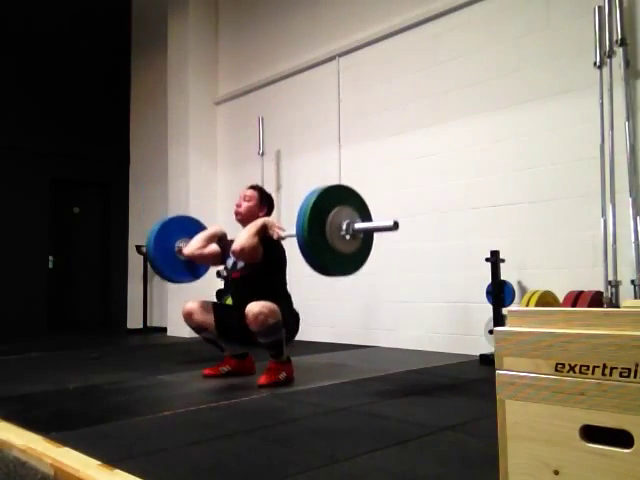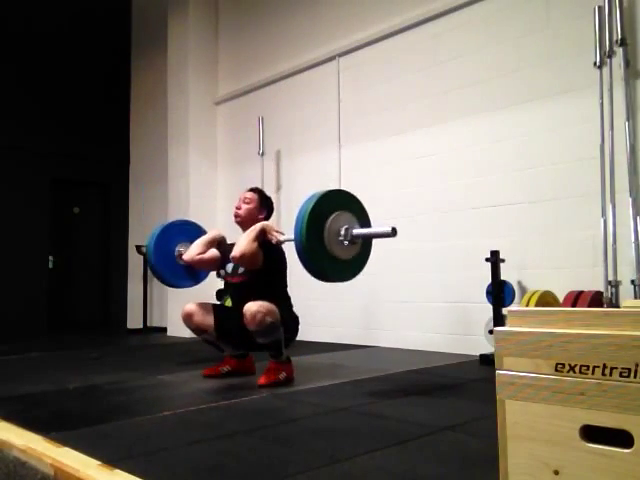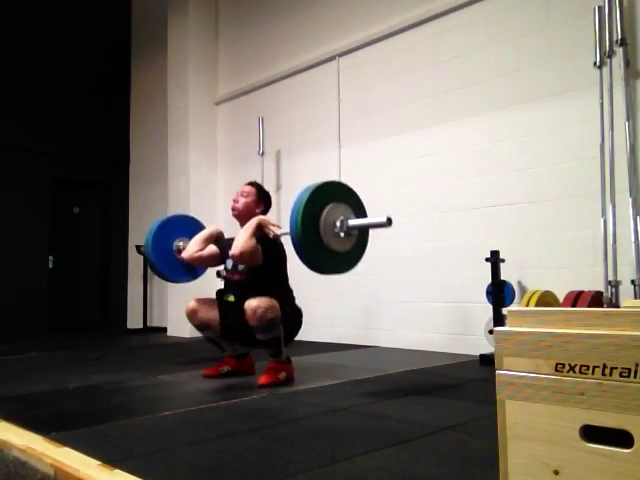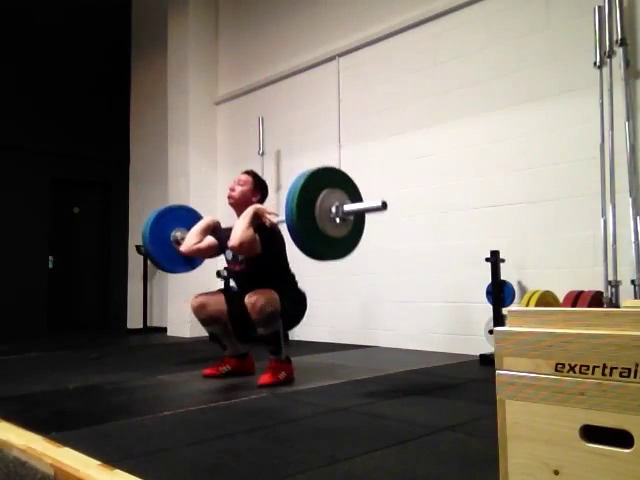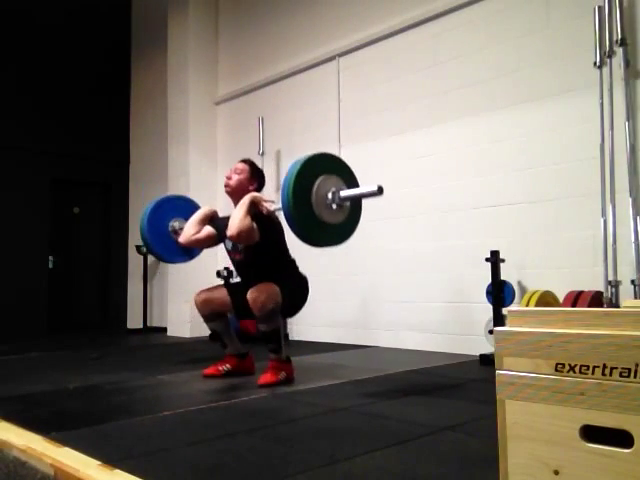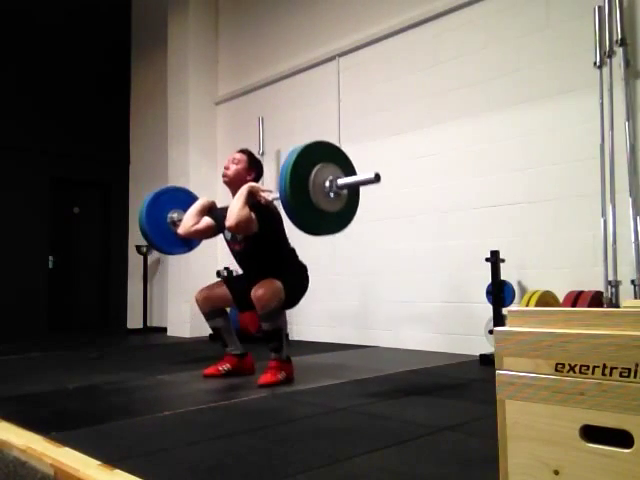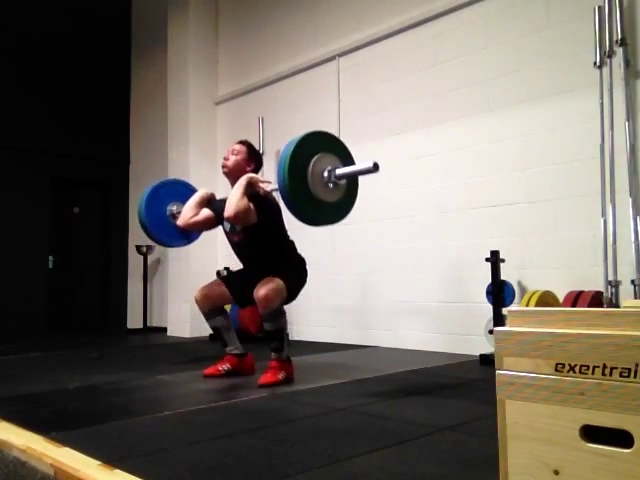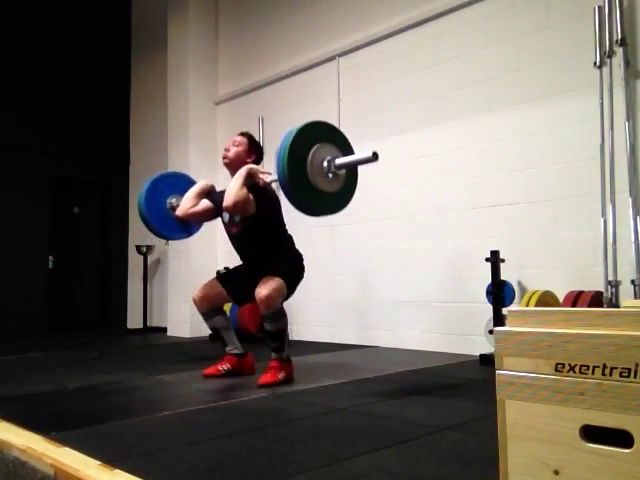
dt=0.1s
person 1, frame 1
left shoulder: (268, 244)
right shoulder: (229, 246)
left elbow: (240, 249)
right elbow: (190, 252)
left wrist: (261, 223)
right wrist: (214, 233)
left hip: (279, 321)
left knee: (256, 312)
right knee: (191, 310)
left ankle: (281, 364)
right ankle: (238, 358)
person 1, frame 2
left shoulder: (268, 248)
right shoulder: (229, 250)
left elbow: (240, 255)
right elbow: (190, 258)
left wrist: (259, 227)
right wrist: (213, 237)
left hip: (279, 322)
left knee: (254, 311)
right knee: (190, 312)
left ankle: (281, 364)
right ankle: (238, 358)
person 1, frame 3
left shoulder: (267, 242)
right shoulder: (229, 244)
left elbow: (239, 254)
right elbow: (190, 256)
left wrist: (255, 223)
right wrist: (211, 233)
left hip: (282, 318)
right hip: (248, 319)
left knee: (255, 307)
right knee: (193, 308)
left ankle: (281, 364)
right ankle: (238, 357)
person 1, frame 4
left shoulder: (265, 231)
right shoulder: (227, 234)
left elbow: (237, 245)
right elbow: (188, 248)
left wrist: (251, 211)
right wrist: (208, 223)
left hip: (286, 306)
left knee: (255, 300)
right knee: (200, 303)
left ankle: (281, 363)
right ankle: (238, 357)
person 1, frame 5
left shoulder: (261, 218)
right shoulder: (226, 222)
left elbow: (235, 234)
right elbow: (187, 239)
left wrist: (247, 200)
right wrist: (205, 212)
left hip: (288, 288)
right hip: (256, 285)
left knee: (258, 296)
right knee: (203, 299)
left ankle: (280, 362)
right ankle: (238, 356)
person 1, frame 6
left shoulder: (260, 208)
right shoulder: (224, 213)
left elbow: (234, 225)
right elbow: (186, 230)
left wrist: (245, 190)
right wrist: (204, 203)
left hip: (288, 278)
right hip: (255, 278)
left knee: (262, 293)
right knee: (205, 297)
left ankle: (280, 362)
right ankle: (237, 356)
person 1, frame 7
left shoulder: (259, 199)
right shoulder: (223, 203)
left elbow: (233, 215)
right elbow: (184, 222)
left wrist: (244, 181)
right wrist: (203, 195)
left hip: (287, 269)
right hip: (256, 270)
left knee: (264, 295)
right knee: (204, 296)
left ankle: (281, 362)
right ankle: (237, 356)
person 1, frame 8
left shoulder: (259, 191)
right shoulder: (222, 195)
left elbow: (232, 205)
right elbow: (184, 212)
left wrist: (244, 172)
right wrist: (202, 187)
left hip: (284, 265)
right hip: (253, 267)
left knee: (266, 294)
right knee: (202, 297)
left ankle: (281, 362)
right ankle: (237, 356)
